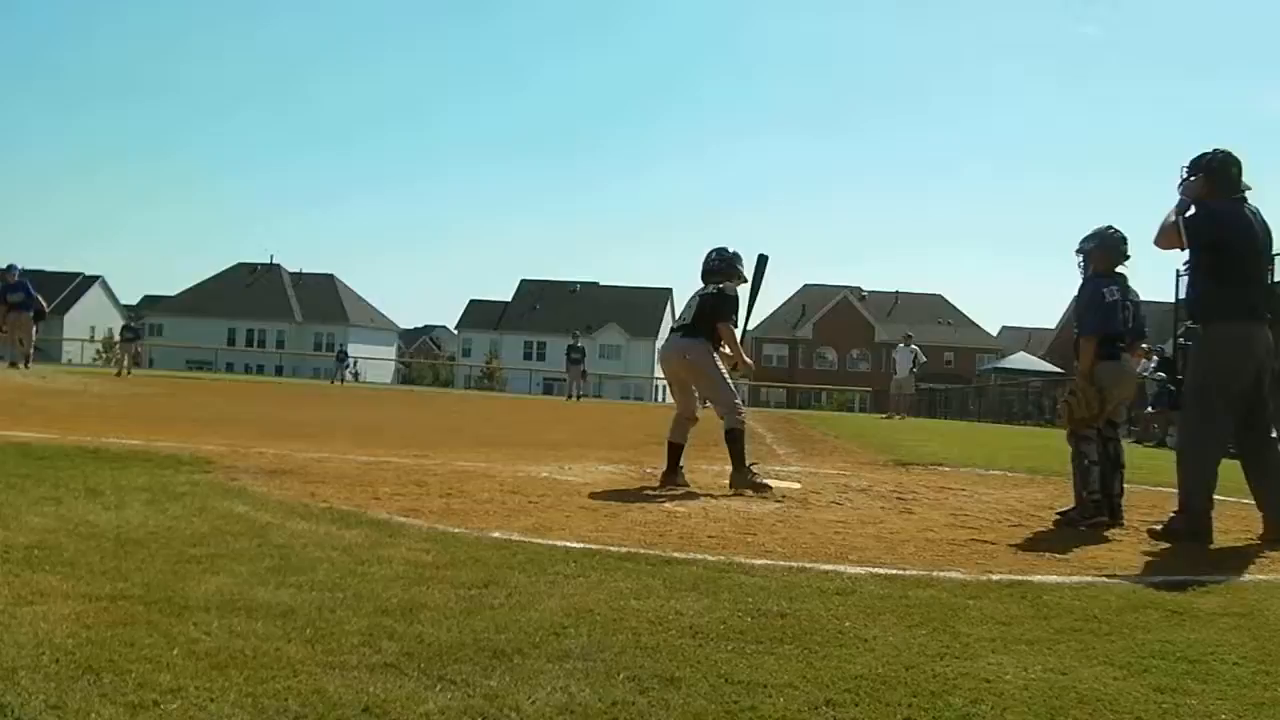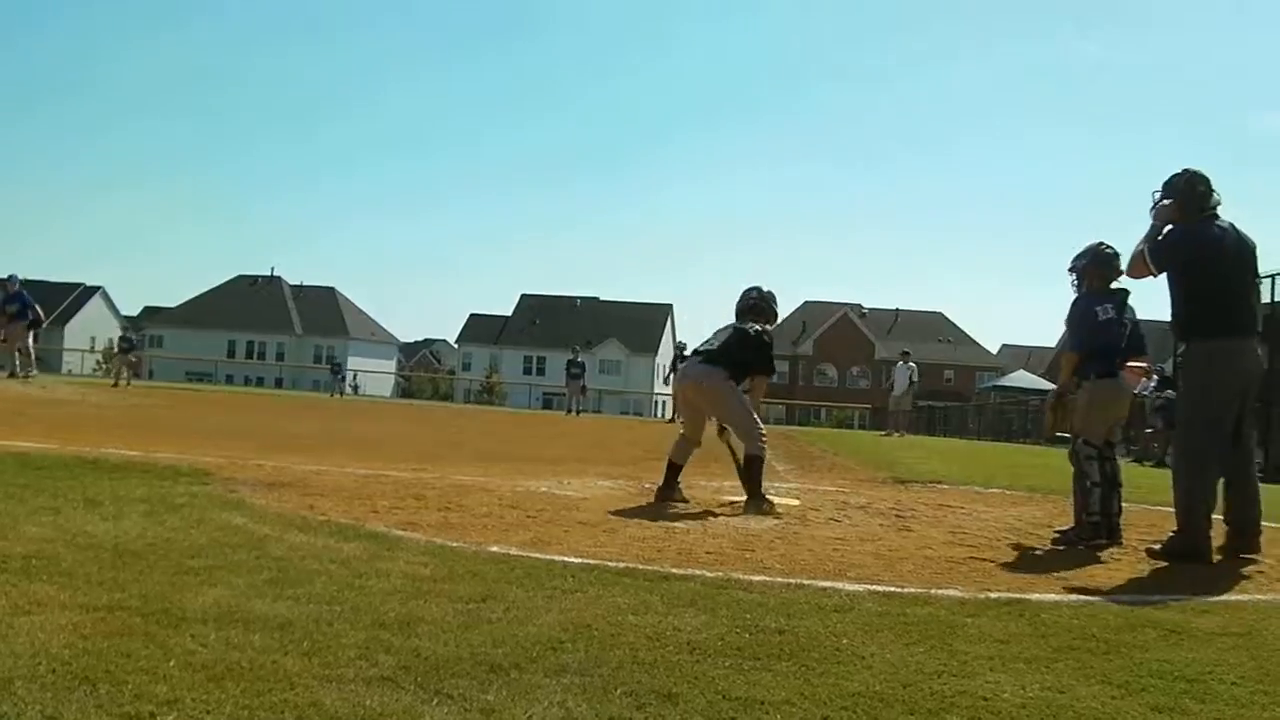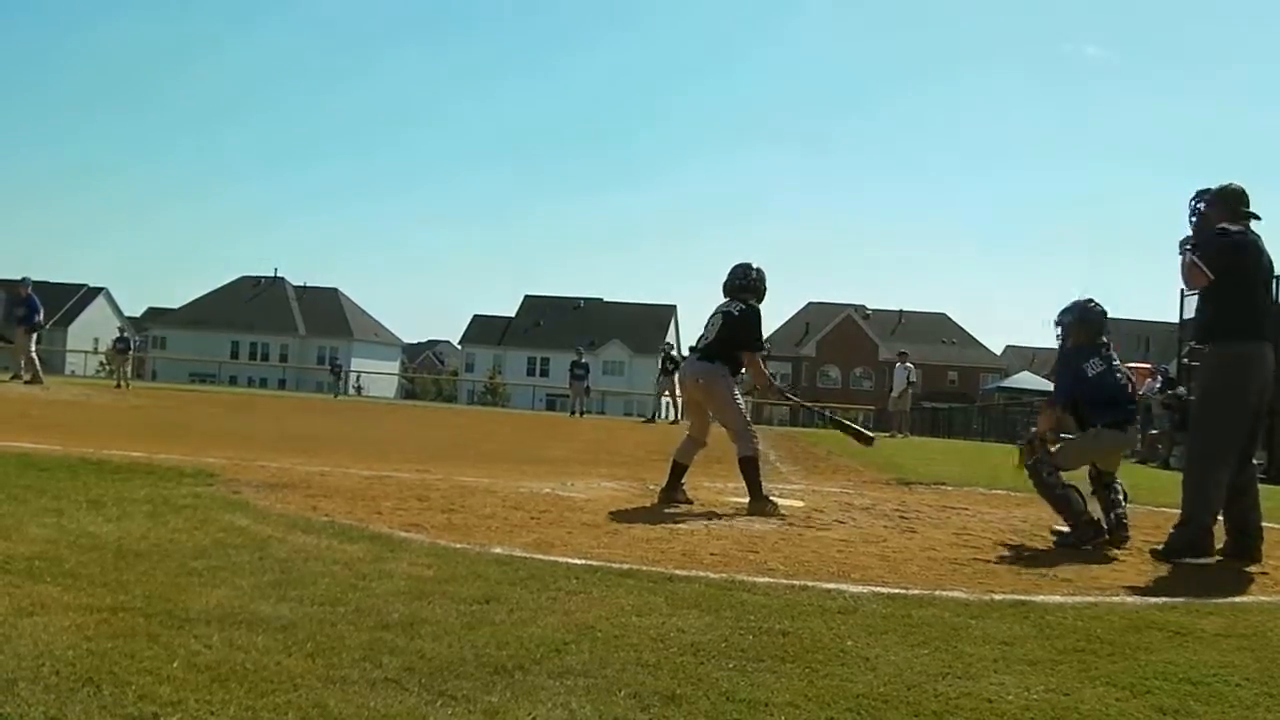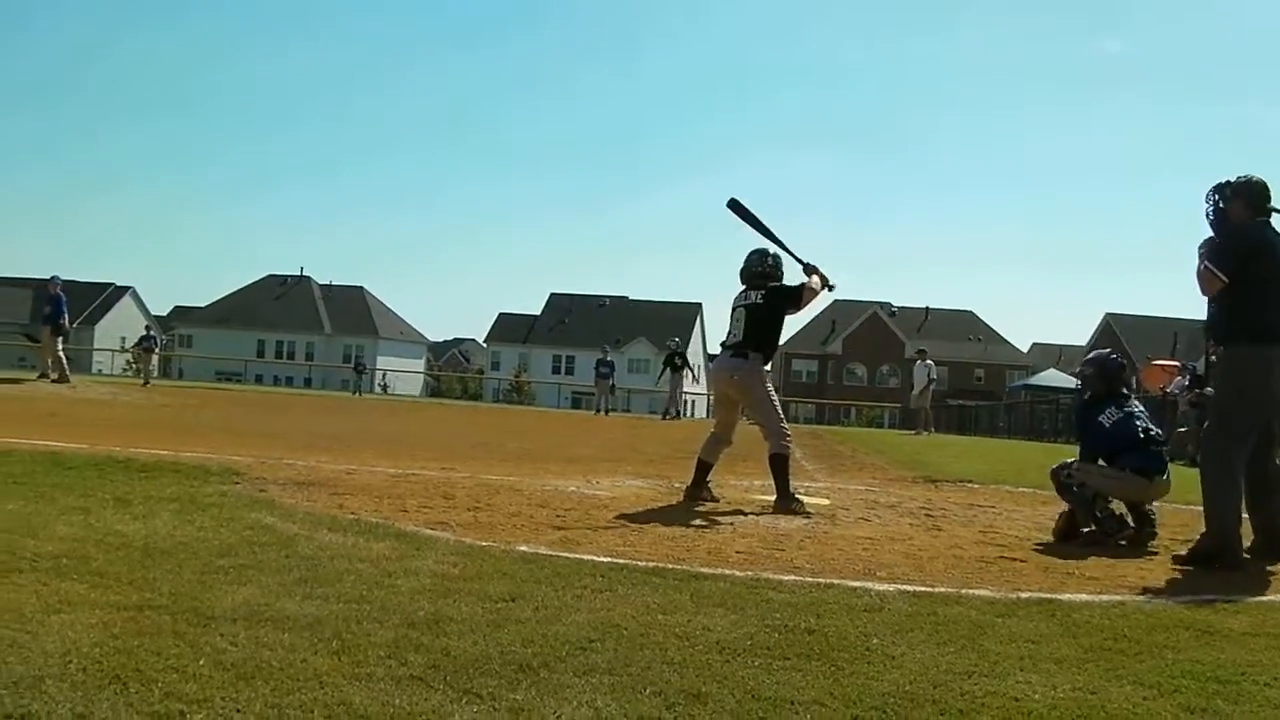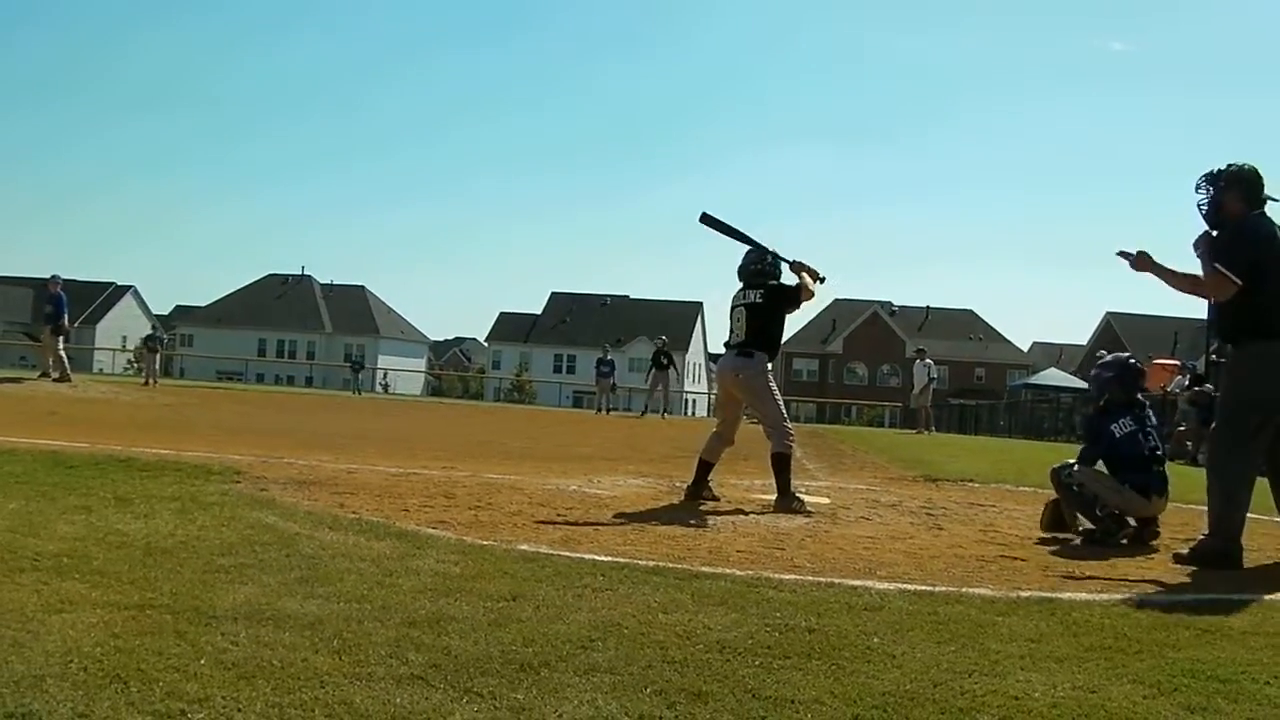
dt=0.5s
person 1, frame 1
left shoulder: (1214, 213)
left elbow: (1165, 239)
left wrist: (1184, 202)
left hip: (1222, 334)
left knee: (1200, 430)
left ankle: (1193, 521)
person 1, frame 2
left shoulder: (1185, 236)
right shoulder: (1241, 237)
left elbow: (1135, 268)
right elbow: (1252, 294)
left wrist: (1157, 225)
left hip: (1209, 352)
right hip: (1247, 350)
left knee: (1196, 448)
right knee: (1237, 446)
left ankle: (1191, 540)
right ankle: (1244, 532)
person 1, frame 3
left shoulder: (1225, 236)
right shoulder: (1255, 245)
left elbow: (1195, 279)
left wrist: (1187, 251)
left hip: (1231, 354)
right hip: (1260, 355)
left knee: (1207, 446)
right knee: (1239, 452)
left ankle: (1194, 535)
right ankle: (1244, 538)
person 1, frame 4
left shoulder: (1240, 235)
left elbow: (1209, 285)
left wrist: (1205, 253)
left hip: (1245, 354)
left knee: (1221, 448)
left ankle: (1221, 541)
person 1, frame 5
left shoulder: (1242, 232)
left elbow: (1218, 289)
right elbow: (1222, 289)
left wrist: (1205, 252)
right wrist: (1154, 269)
left knee: (1229, 448)
left ankle: (1221, 545)
person 2, frame 1
left shoulder: (701, 294)
right shoulder: (727, 291)
right elbow: (724, 327)
left wrist: (727, 356)
right wrist: (741, 357)
left hip: (669, 349)
right hip: (692, 351)
left knee: (686, 411)
right knee: (732, 409)
left ankle: (671, 473)
right ankle: (741, 472)
person 2, frame 2
left shoulder: (730, 329)
right shoulder: (762, 334)
right elbow: (759, 380)
left wrist: (723, 413)
right wrist: (753, 409)
left hip: (684, 374)
right hip: (710, 378)
left knee: (690, 434)
right knee: (754, 434)
left ankle: (668, 488)
right ankle: (755, 498)
person 2, frame 3
left shoulder: (723, 308)
right shoulder: (749, 310)
right elbow: (748, 353)
left wrist: (762, 378)
right wrist: (765, 382)
left hip: (690, 369)
right hip: (712, 373)
left knee: (697, 433)
right knee: (745, 435)
left ankle: (671, 489)
right ankle: (757, 500)
person 2, frame 4
left shoulder: (742, 297)
right shoulder: (772, 293)
left elbow: (788, 304)
right elbow: (809, 292)
left wrist: (813, 281)
right wrist: (815, 276)
left hip: (721, 366)
right hip: (746, 368)
left knee: (722, 430)
right knee: (778, 433)
left ankle: (696, 487)
right ankle: (784, 497)
person 2, frame 5
left shoulder: (740, 295)
right shoulder: (771, 290)
left elbow: (781, 308)
right elbow: (806, 292)
left wrist: (807, 277)
right wrist: (803, 274)
left hip: (727, 364)
right hip: (751, 367)
left knee: (724, 430)
right knee: (781, 432)
left ankle: (697, 486)
right ankle: (785, 496)
person 3, frame 1
left shoulder: (1094, 286)
right shoulder: (1129, 292)
left elbow: (1089, 336)
right elbow: (1137, 339)
left wrist: (1082, 377)
left hip: (1103, 367)
right hip: (1127, 369)
left knee: (1083, 435)
right knee: (1110, 437)
left ankle: (1090, 507)
right ankle: (1112, 508)
person 3, frame 2
left shoulder: (1086, 303)
right shoulder: (1125, 306)
left elbow: (1073, 351)
right elbow: (1136, 352)
left wrist: (1061, 387)
left hip: (1096, 386)
right hip: (1121, 386)
left knee: (1085, 454)
right knee: (1106, 455)
left ankle: (1090, 529)
right ankle: (1110, 527)
person 3, frame 3
left shoulder: (1073, 358)
right shoulder: (1108, 354)
left elbow: (1057, 405)
left wrist: (1039, 434)
left hip: (1107, 434)
right hip: (1127, 433)
left knee: (1041, 466)
right knee: (1102, 471)
left ankle: (1086, 529)
right ankle: (1118, 526)
person 3, frame 4
left shoulder: (1090, 411)
right shoulder: (1132, 404)
left elbow: (1087, 461)
left hip: (1139, 482)
right hip: (1160, 482)
left knee: (1062, 473)
left ankle: (1113, 527)
right ankle: (1145, 522)
person 3, frame 5
left shoulder: (1104, 417)
right shoulder: (1144, 411)
left elbow: (1085, 466)
left wrist: (1068, 505)
left hip: (1134, 498)
right hip: (1159, 499)
left knee: (1062, 473)
left ankle: (1113, 526)
right ankle: (1147, 524)
